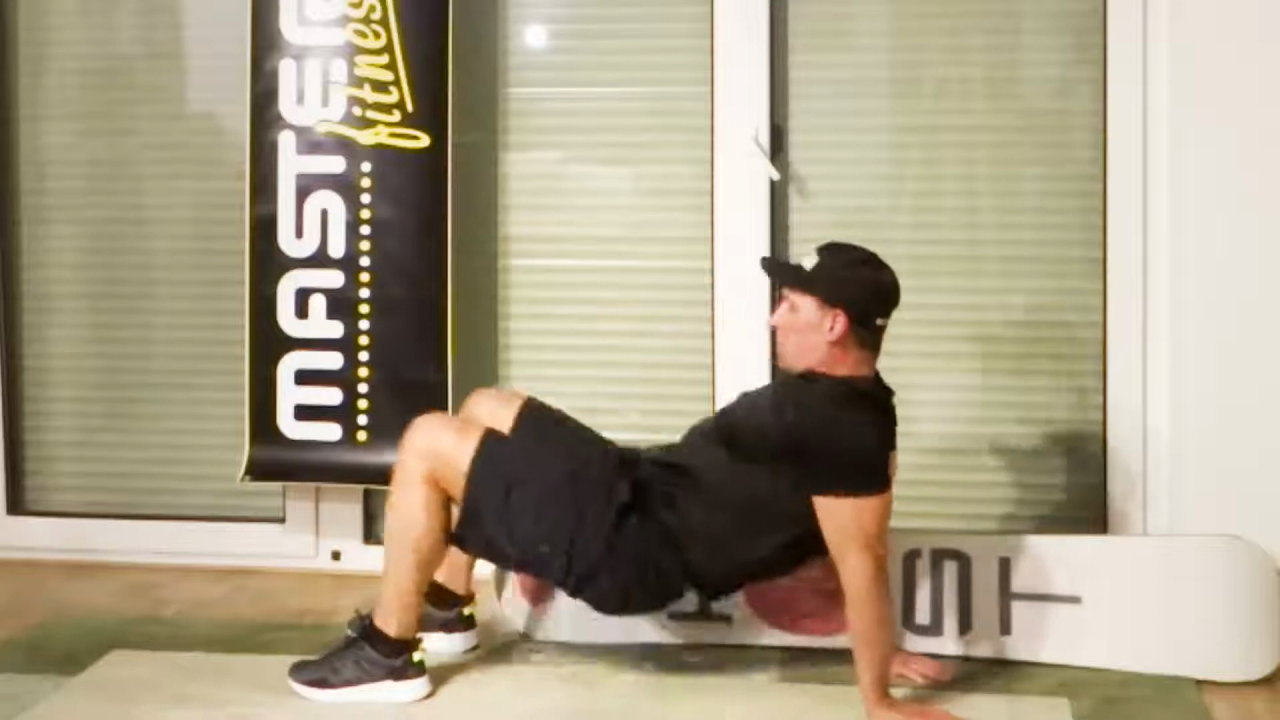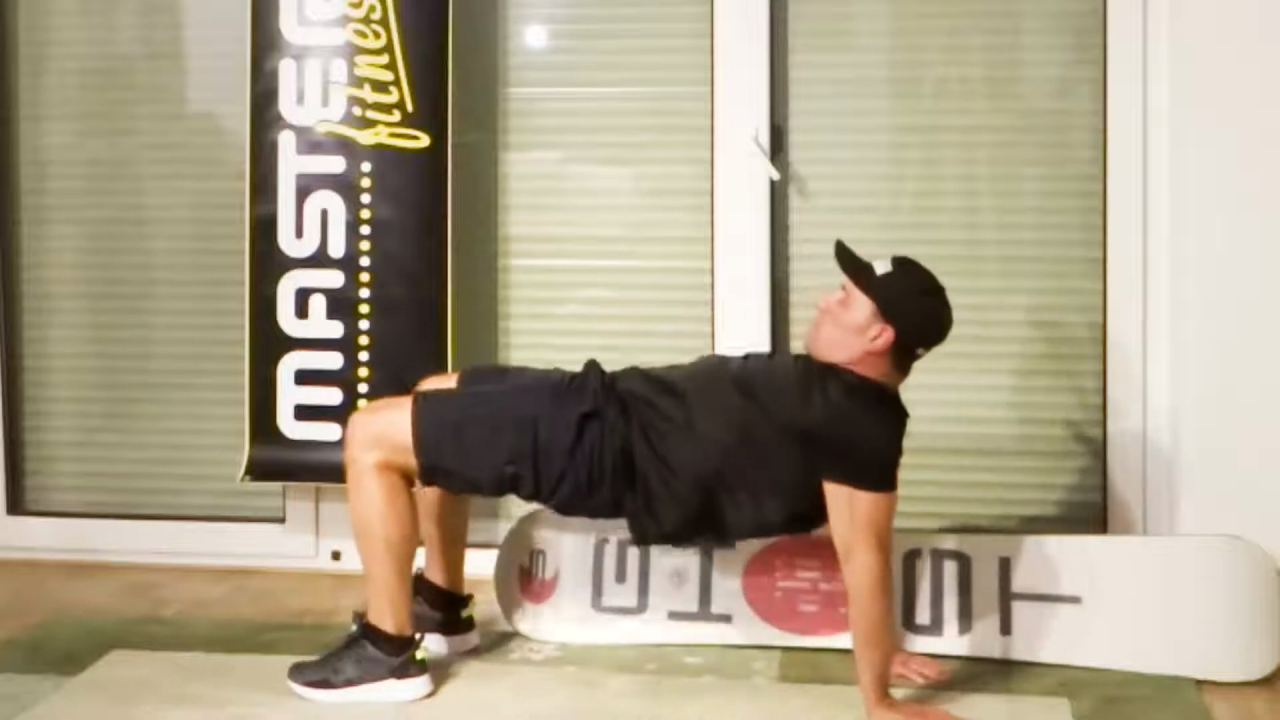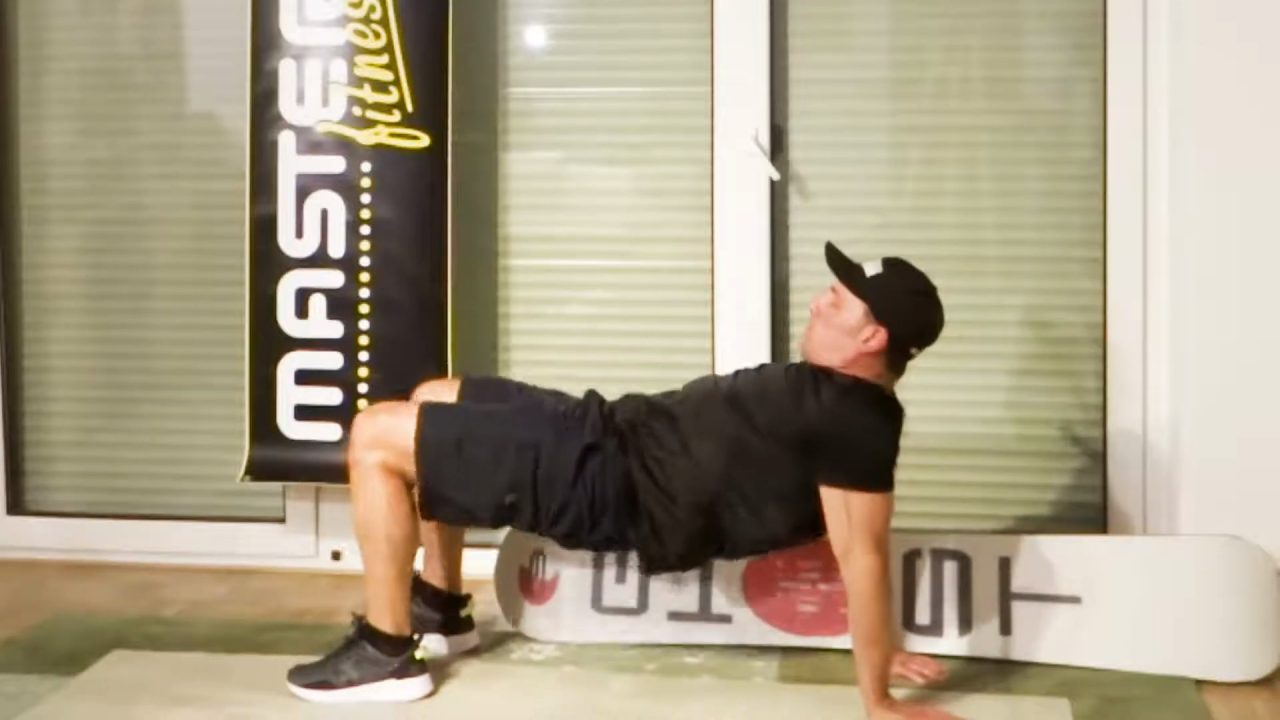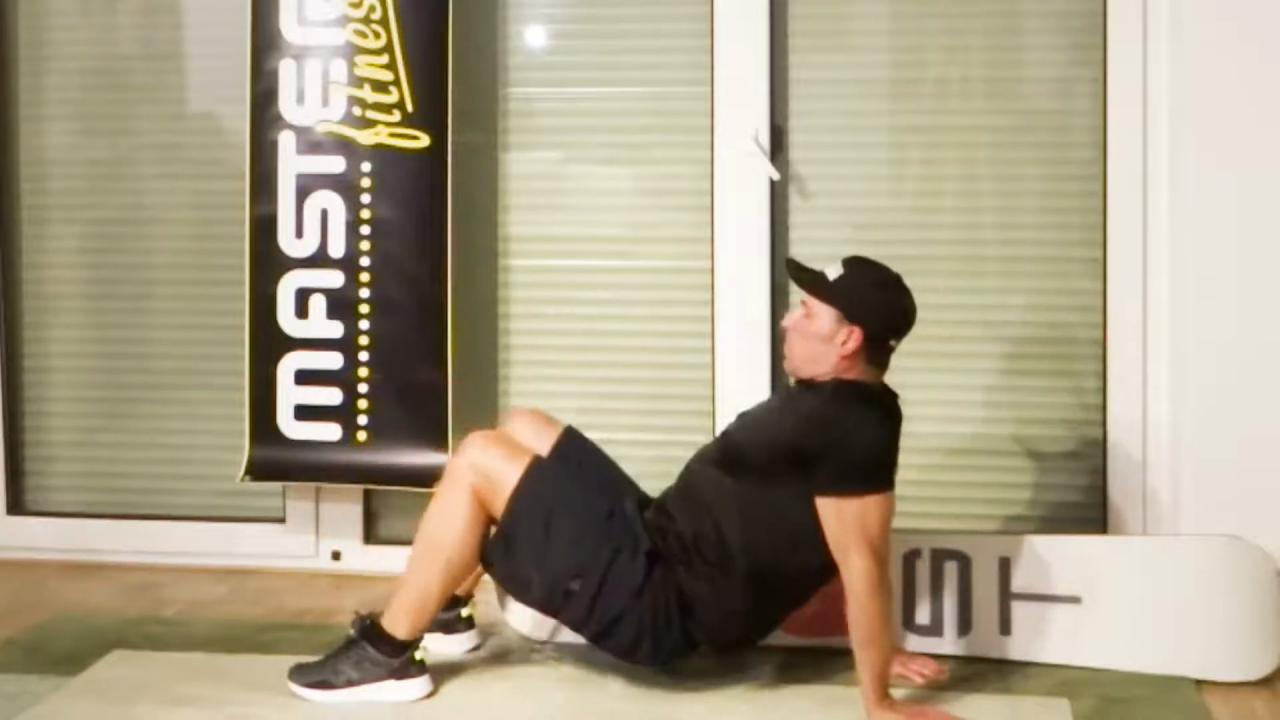
dt=0.7s
person 1, frame 1
left shoulder: (844, 424)
right shoulder: (837, 396)
left elbow: (861, 560)
left hip: (632, 544)
right hip: (642, 497)
left knee: (428, 442)
right knee: (487, 407)
left ankle: (387, 650)
right ankle: (443, 607)
person 1, frame 2
left shoulder: (857, 422)
right shoulder: (845, 395)
left elbow: (864, 555)
left hip: (602, 444)
left knee: (371, 436)
right knee: (433, 398)
left ankle: (388, 650)
right ankle: (441, 608)
person 1, frame 3
left shoulder: (854, 423)
right shoulder: (842, 401)
left elbow: (862, 556)
left hip: (604, 478)
right hip: (611, 438)
left knee: (377, 438)
right knee: (433, 402)
left ankle: (386, 649)
right ankle: (439, 609)
person 1, frame 4
left shoulder: (852, 424)
right shoulder: (831, 400)
left elbow: (862, 560)
left hip: (660, 603)
right hip: (657, 545)
left knee: (480, 458)
right knee: (524, 428)
left ankle: (387, 652)
right ankle: (439, 609)
